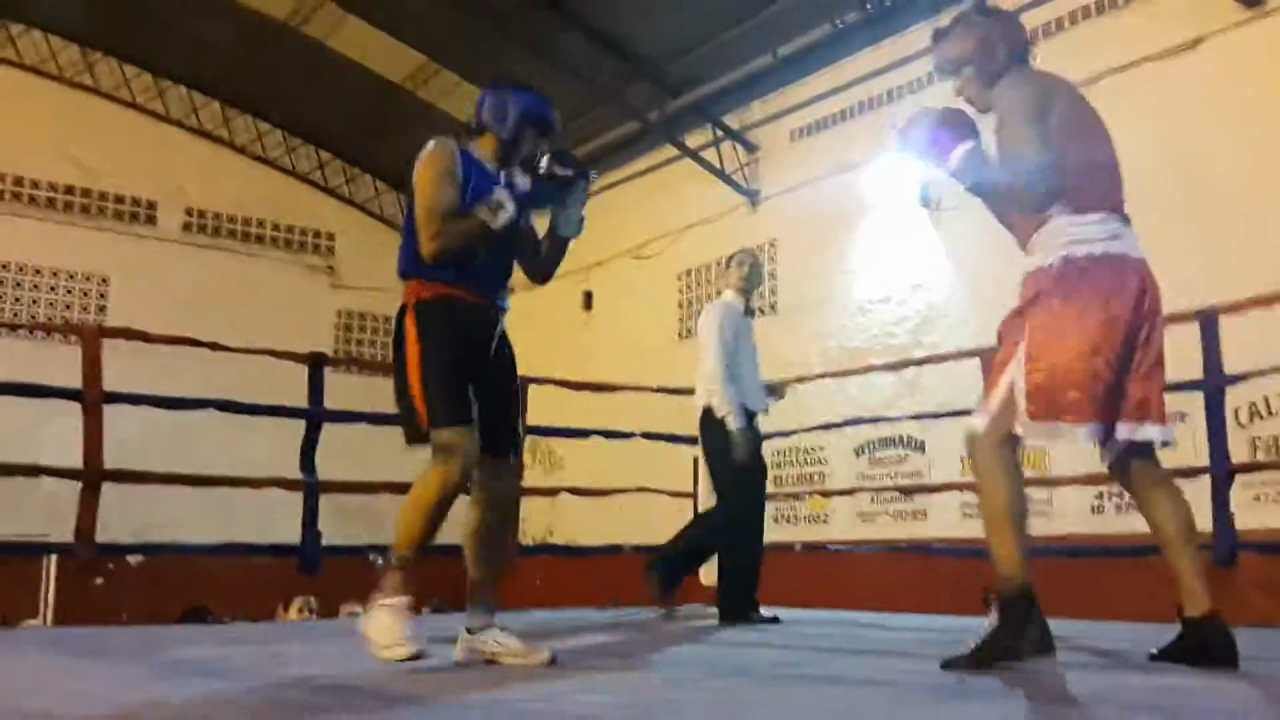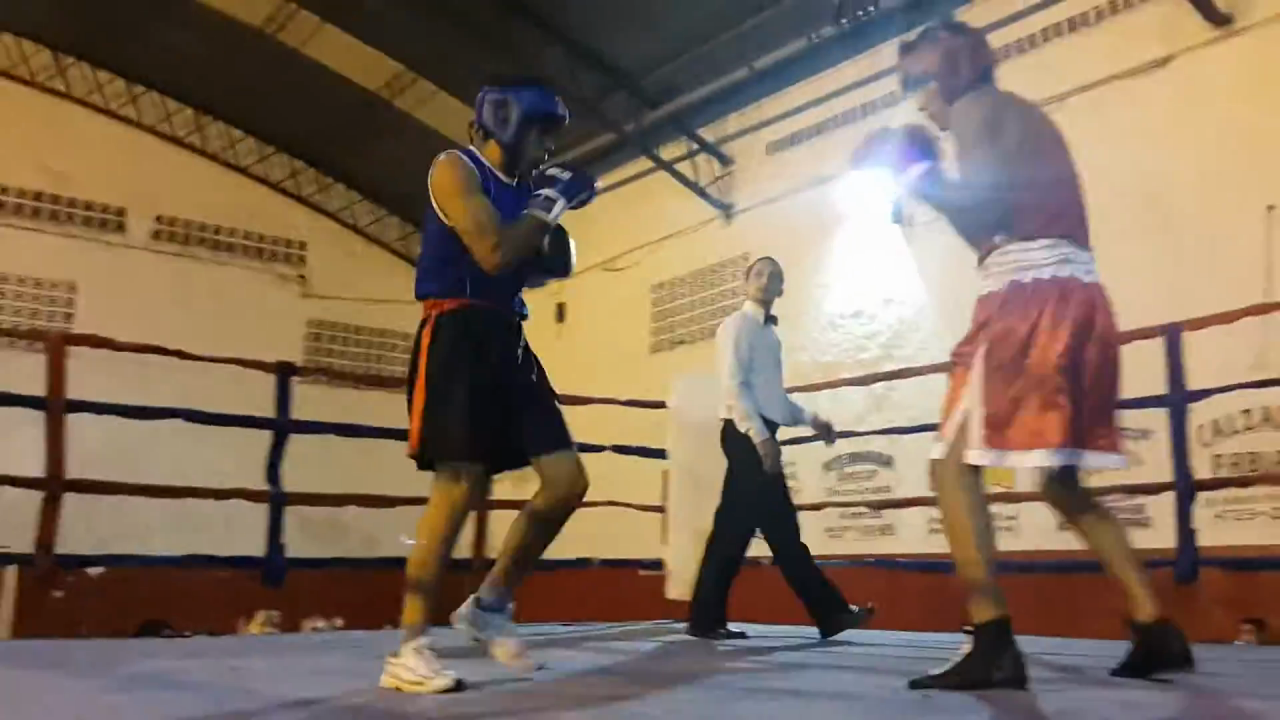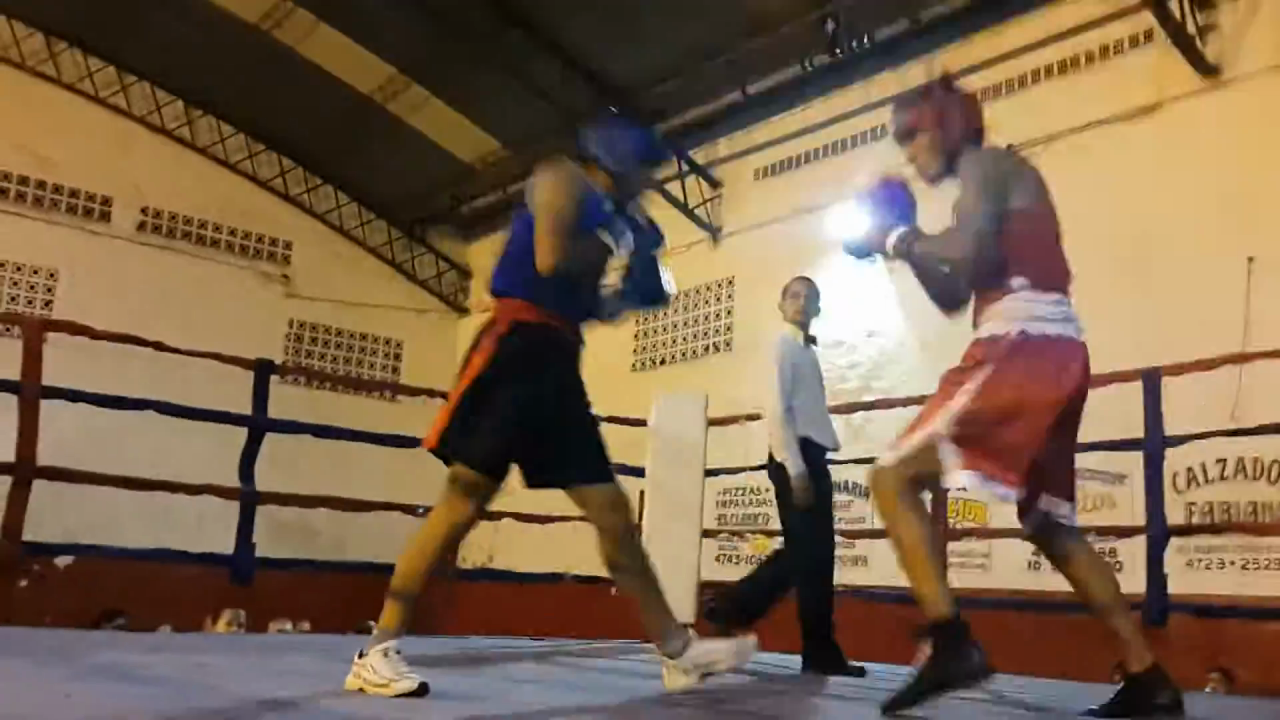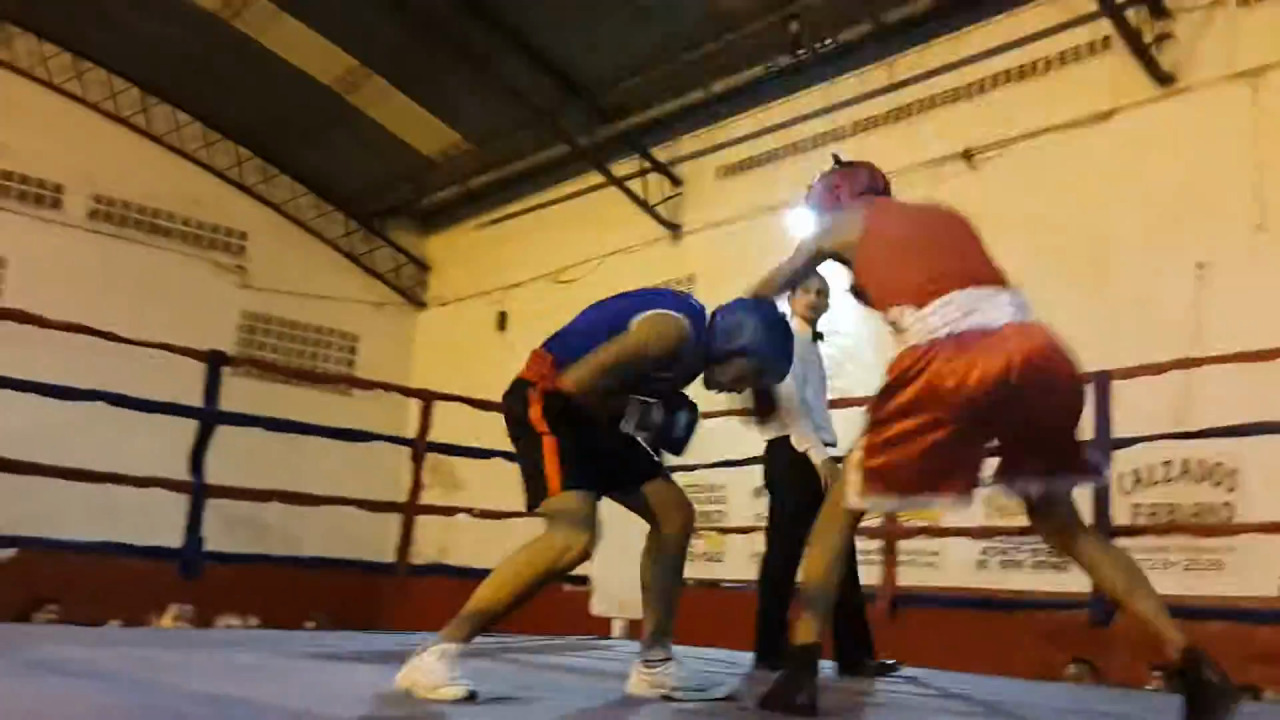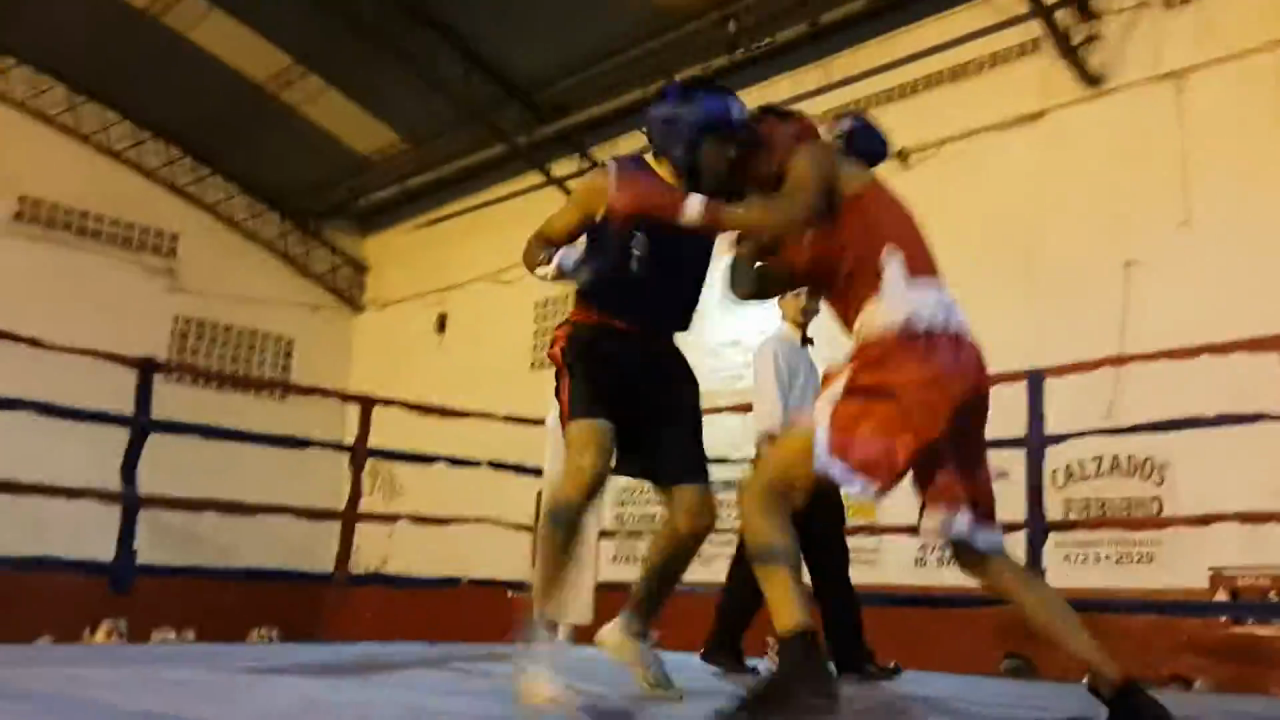
dt=0.3s
person 1, frame 1
left shoulder: (1020, 88)
right shoulder: (1064, 101)
left elbow: (1031, 178)
left wrist: (958, 158)
right wrist: (980, 171)
left hip: (1075, 274)
right hip: (1123, 273)
left knee: (991, 438)
right knee: (1132, 458)
left ankle: (1017, 613)
right ankle: (1205, 624)
person 1, frame 2
left shoulder: (977, 110)
right shoulder: (1026, 119)
left elbow: (982, 212)
left wrist: (915, 175)
right wrist: (935, 181)
left hip: (1028, 298)
right hip: (1079, 298)
left knee: (954, 463)
right knee: (1064, 484)
left ankle: (992, 641)
right ankle: (1155, 629)
person 1, frame 3
left shoulder: (985, 166)
right shoulder: (1007, 180)
left elbow: (966, 257)
right elbow: (952, 297)
left wrist: (896, 237)
right wrist: (909, 244)
left hip: (1021, 349)
right hip: (1056, 354)
left knee: (893, 480)
right knee: (1048, 526)
left ankle: (951, 642)
person 1, frame 4
left shoulder: (841, 226)
right shoulder: (946, 217)
left elbow: (772, 285)
left hip: (949, 357)
right hip: (1032, 351)
left knee: (841, 508)
right knee: (1061, 523)
left ankle: (799, 674)
right ankle: (1191, 666)
person 1, frame 5
left shoulder: (817, 160)
right shoulder: (819, 237)
left elbow: (784, 221)
right elbow: (749, 284)
left wrist: (683, 207)
left hip: (912, 353)
right hip: (949, 363)
left knee: (763, 493)
right knee: (982, 554)
left ankle: (801, 664)
person 2, frame 1
left shoulder: (507, 184)
right shoulder: (444, 157)
left elbow: (539, 270)
right elbow: (433, 244)
left wrist: (568, 214)
right wrist: (504, 204)
left hip: (487, 330)
right hip: (436, 319)
left knee: (500, 480)
right knee: (455, 461)
left ankle: (480, 625)
right ankle: (391, 594)
person 2, frame 2
left shoulder: (516, 186)
right shoulder: (455, 170)
right elbow: (493, 253)
left wrist: (550, 261)
right wrist: (552, 203)
left hip: (506, 342)
right hip: (456, 338)
left knee: (567, 478)
right knee: (459, 489)
left ankle: (489, 603)
right ankle: (408, 648)
person 2, frame 3
left shoulder: (596, 214)
right shoulder: (564, 183)
right elbow: (549, 261)
left wrist: (630, 294)
right wrist: (618, 240)
left hip: (557, 360)
right hip: (518, 347)
left knee: (614, 511)
right knee: (465, 498)
left ankle: (677, 650)
right ankle: (379, 652)
person 2, frame 4
left shoulder: (698, 333)
right shoulder: (674, 331)
right elbow: (579, 381)
right wrist: (642, 417)
right hip: (547, 403)
left knee: (675, 513)
right knee: (573, 536)
left ankle: (654, 663)
right ankle: (440, 653)
person 2, frame 5
left shoulder: (707, 190)
right shoulder: (613, 183)
right elbow: (535, 250)
right wrist: (564, 261)
left hip: (657, 353)
right hip: (596, 343)
left knee: (694, 514)
right knee: (588, 463)
left ankle: (633, 626)
right ankle: (539, 631)
person 3, frame 1
left shoulder: (742, 319)
right shoulder: (720, 312)
right elbow: (715, 372)
left wrist: (764, 390)
right wrist: (738, 426)
left hip: (741, 422)
right hip: (725, 422)
left knee: (748, 513)
right knee: (736, 508)
left ankle: (738, 603)
right ankle: (667, 568)
person 3, frame 2
left shoulder: (768, 332)
right shoulder: (737, 326)
right elbow: (732, 387)
left wrist: (809, 419)
right wrist: (760, 438)
left hip: (761, 436)
right hip: (745, 433)
left knee: (735, 527)
right knee: (780, 525)
left ankle: (706, 617)
right ankle: (830, 613)
person 3, frame 3
left shoulder: (806, 352)
right shoulder: (783, 348)
right elbow: (777, 412)
right wrist: (797, 469)
left hip: (810, 457)
right hip: (795, 458)
left knee: (803, 553)
right knee: (812, 555)
left ankle: (728, 611)
right ankle: (820, 653)
person 3, frame 4
left shoulder: (810, 347)
right shoulder: (786, 341)
right elbow: (789, 401)
left wrist: (824, 456)
right wrist: (820, 457)
left hip: (808, 455)
right hip: (792, 454)
right knee: (785, 552)
left ankle: (854, 650)
right ankle: (771, 650)
person 3, frame 5
left shoulder: (804, 355)
right shoulder: (775, 346)
right elbow: (772, 410)
left knee: (831, 559)
left ankle: (851, 653)
right ankle: (723, 647)
